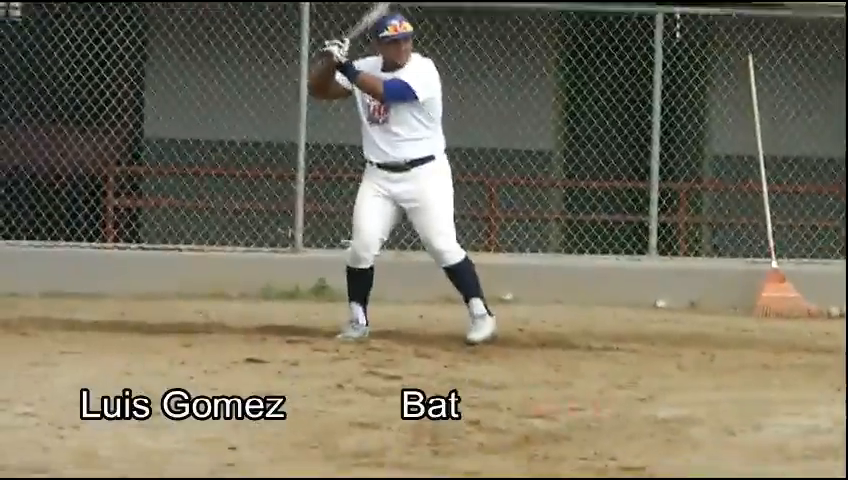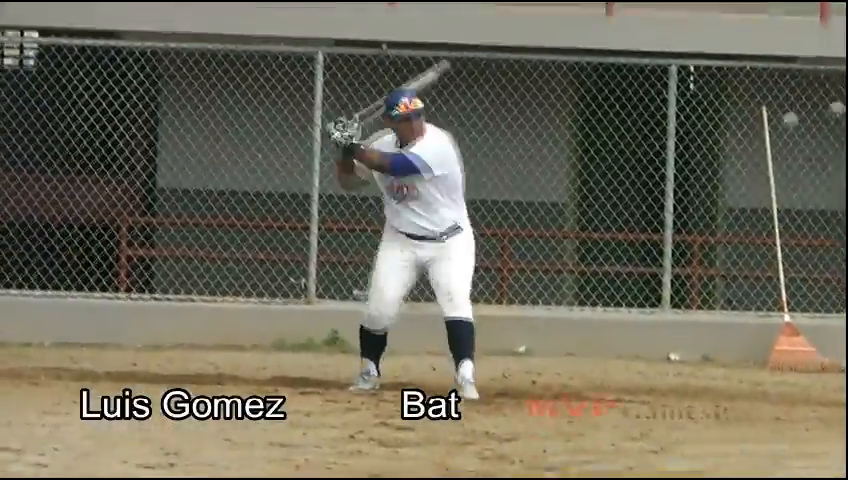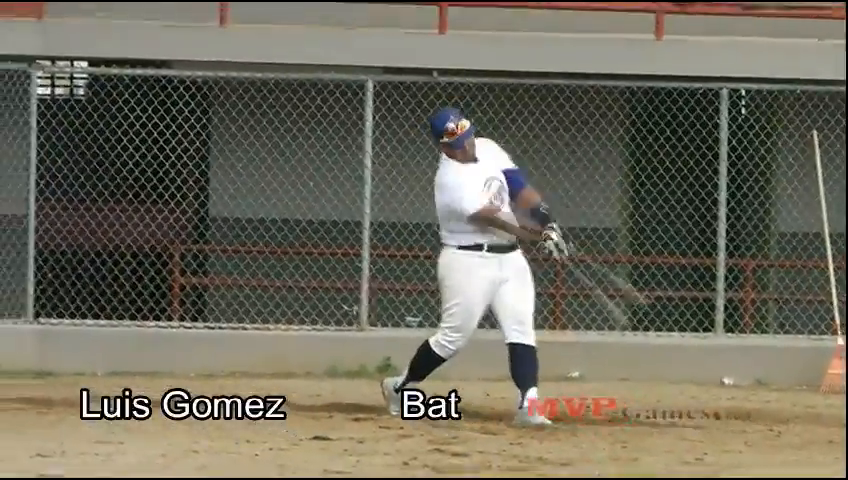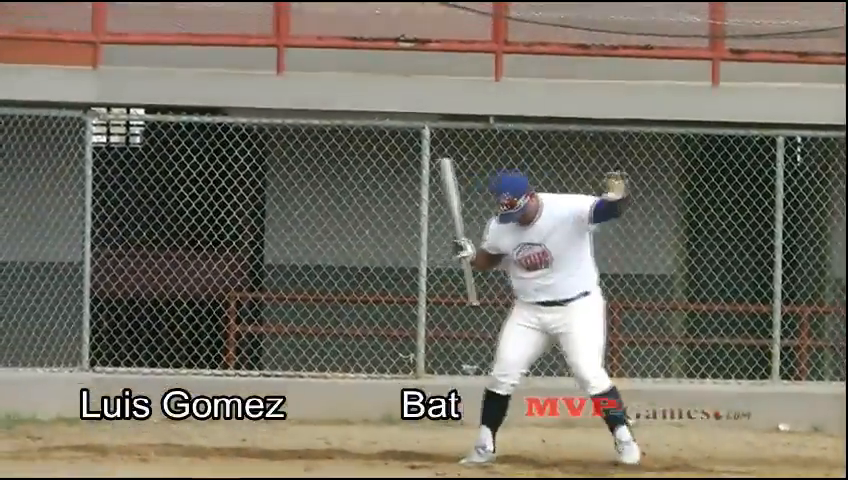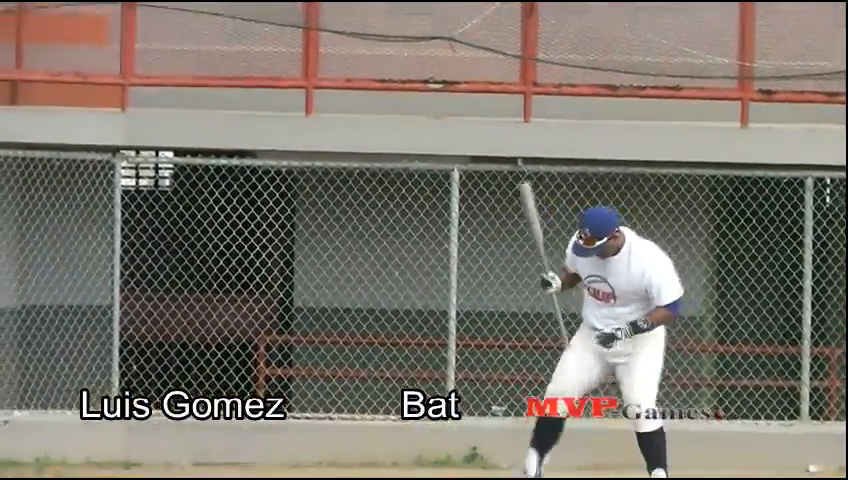
dt=1s
person 1, frame 1
left shoulder: (423, 70)
right shoulder: (365, 67)
left elbow: (386, 91)
right elbow: (318, 90)
left wrist: (345, 66)
right wrist: (329, 59)
left hip: (425, 173)
right hip: (379, 176)
left knee: (444, 246)
right knee: (361, 248)
left ankle: (481, 315)
right ankle: (357, 321)
person 1, frame 2
left shoulder: (438, 141)
right shoulder: (383, 142)
left elbow: (392, 164)
right elbow: (348, 181)
left wrist: (354, 147)
right wrist: (347, 150)
left hip: (451, 239)
right hip: (403, 240)
left knee: (456, 301)
right knee: (380, 309)
left ankle: (465, 377)
right ankle: (369, 371)
person 1, frame 3
left shoulder: (488, 149)
right shoulder: (449, 180)
left elbow: (520, 185)
right elbow: (490, 219)
left wrist: (544, 217)
right wrist: (540, 235)
left hip: (511, 257)
right hip: (468, 262)
left knee: (521, 329)
right knee: (452, 335)
left ankle: (529, 404)
right ankle: (399, 388)
person 1, frame 4
left shoulder: (568, 208)
right shoulder: (499, 226)
left elbow: (605, 209)
right elbow: (488, 259)
left wrist: (616, 197)
right wrist: (471, 255)
left hip: (579, 306)
right hip: (529, 310)
left knee: (588, 373)
right knee: (502, 374)
left ankle: (624, 438)
right ankle: (485, 443)
person 1, frame 5
left shoulder: (650, 258)
right shoulder: (580, 245)
left elbow: (671, 308)
left wrist: (626, 330)
right wrist: (557, 281)
left hip: (639, 341)
right hip: (594, 335)
left knee: (642, 409)
right knee: (557, 396)
